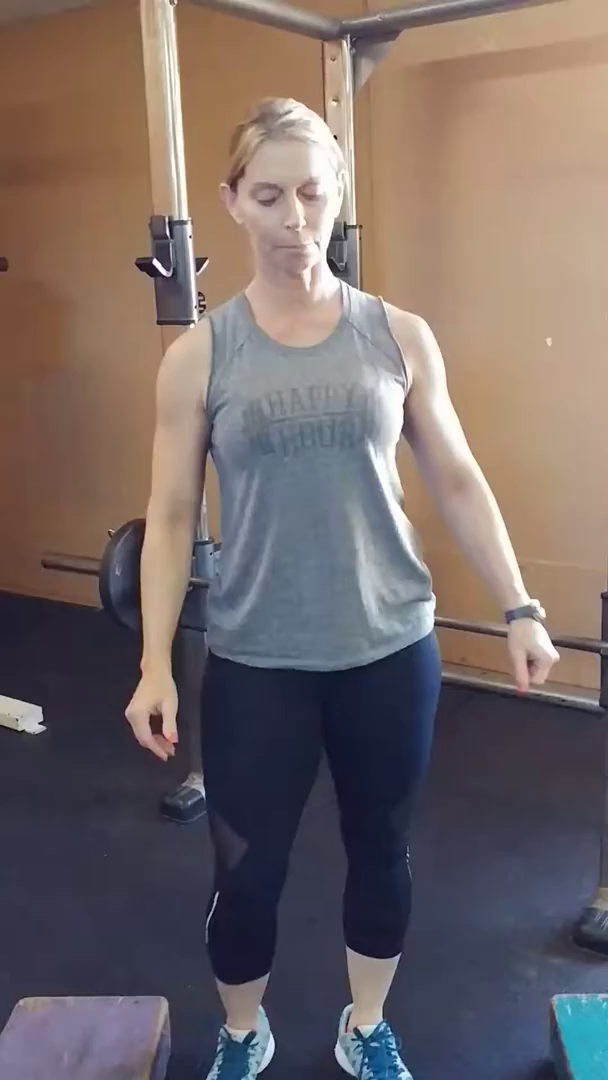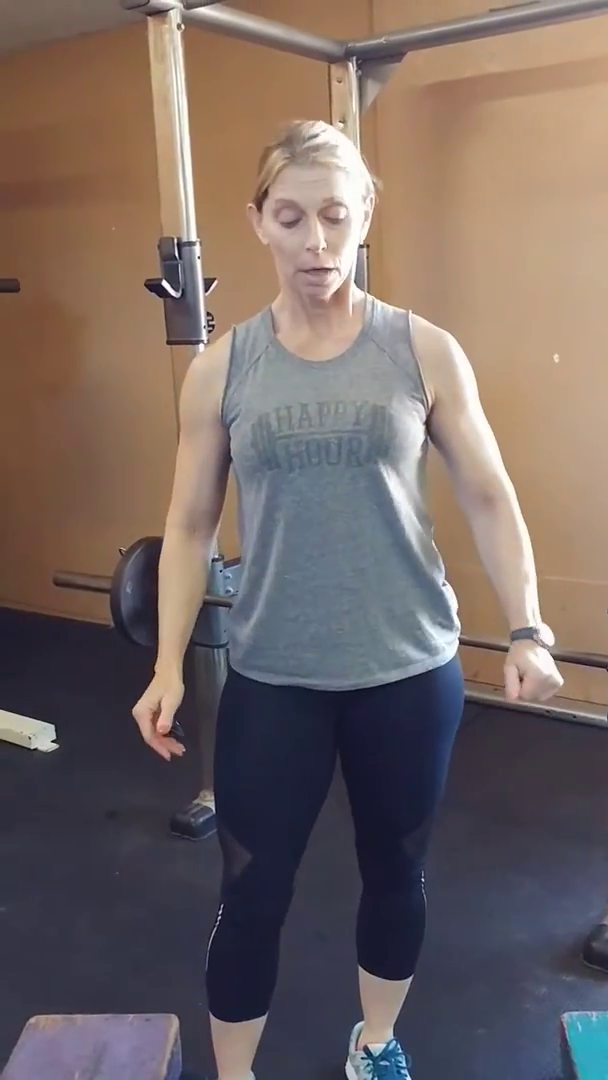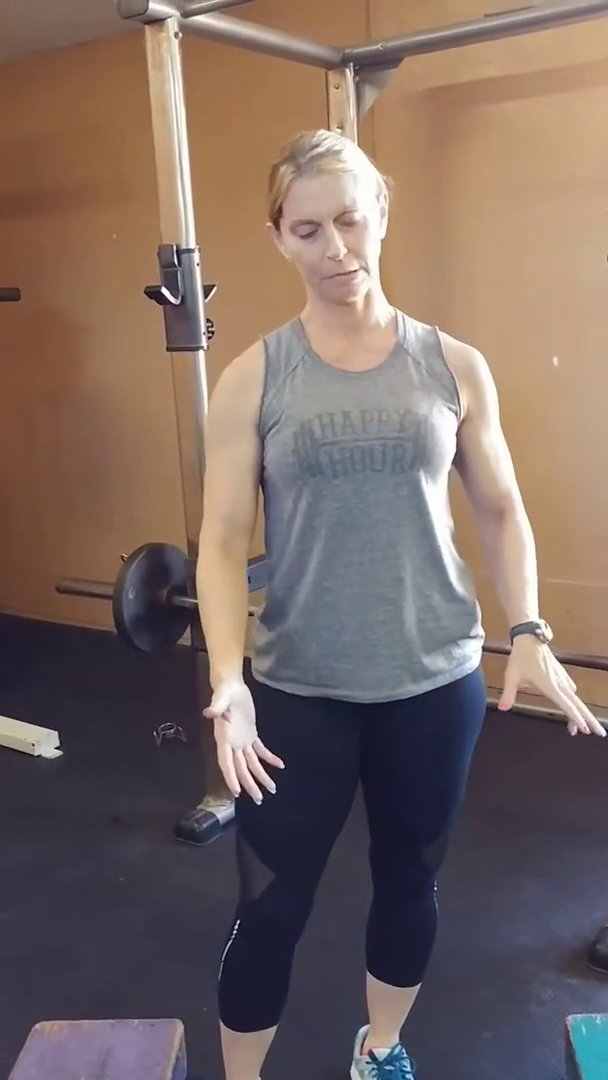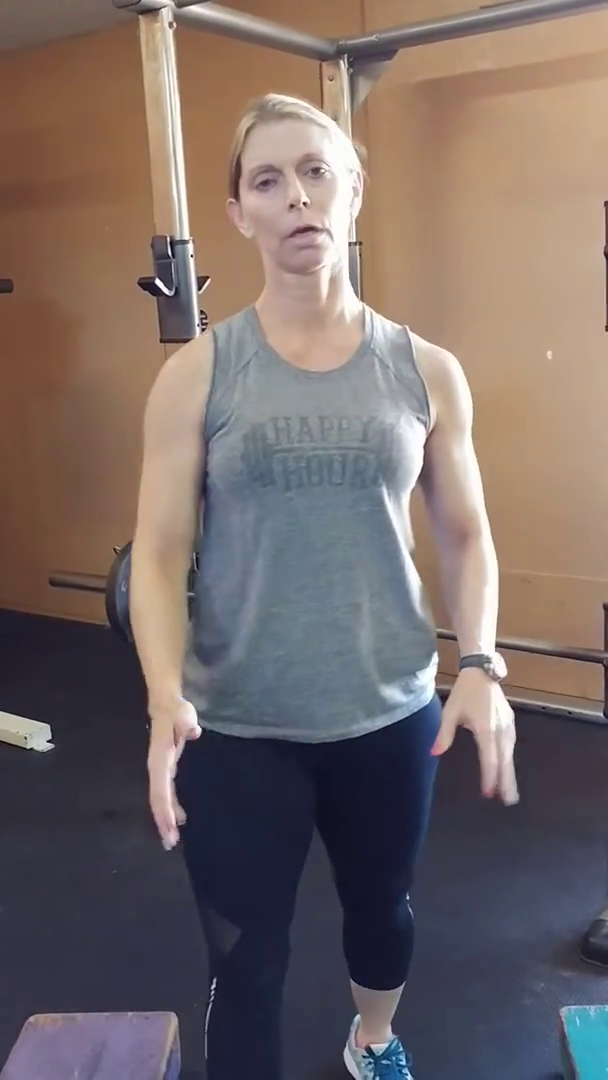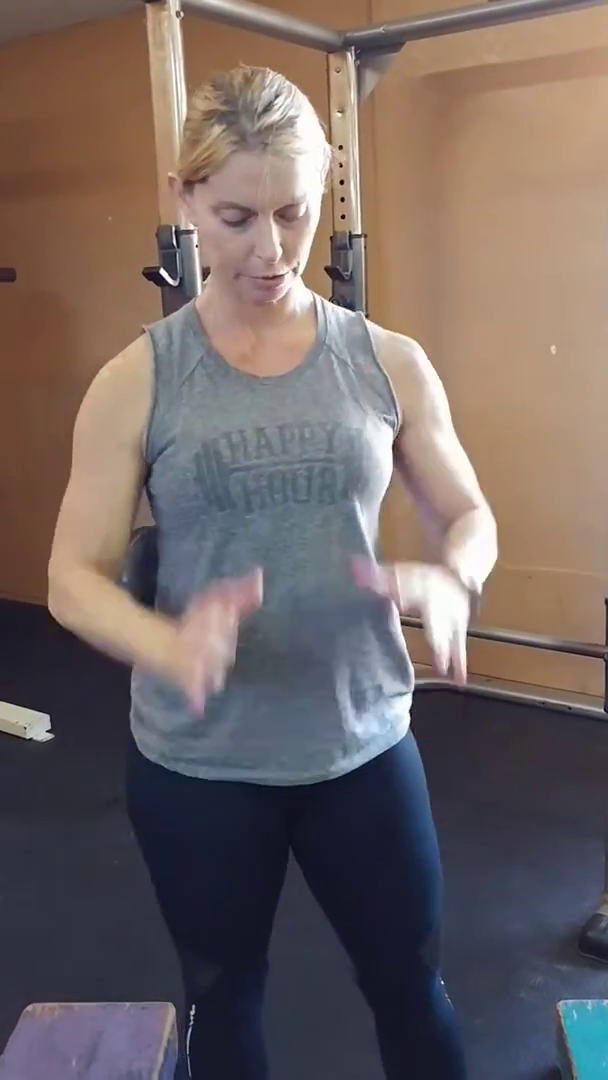
dt=1s
person 1, frame 1
left shoulder: (399, 337)
right shoulder: (198, 356)
left elbow: (458, 483)
right elbow: (170, 517)
left wrist: (519, 608)
right wrist: (155, 663)
left hip: (391, 648)
right hip: (256, 661)
left knee: (380, 848)
right knee: (247, 873)
person 1, frame 2
left shoulder: (425, 350)
right shoulder: (222, 367)
left elbow: (490, 499)
right elbow: (189, 524)
left wrist: (526, 628)
right wrist: (168, 665)
left hip: (409, 671)
right hip: (271, 679)
left knee: (395, 871)
right knee: (252, 893)
person 1, frame 3
left shoulder: (453, 366)
right shoulder: (253, 378)
left elbow: (501, 512)
right elbow: (222, 543)
left wrist: (528, 633)
right wrist: (226, 676)
left hip: (435, 680)
right hip: (298, 689)
left knee: (410, 882)
right knee: (269, 907)
person 1, frame 4
left shoulder: (427, 372)
right shoulder: (197, 374)
left elbow: (465, 534)
right elbow: (156, 556)
left wrist: (480, 667)
right wrist: (166, 699)
left hip: (390, 712)
right hip: (239, 726)
left knee: (383, 906)
right knee: (246, 964)
person 1, frame 5
left shoulder: (386, 364)
right shoulder: (137, 380)
left elbow: (471, 521)
right elbow: (74, 577)
left wrist: (448, 577)
right wrist: (164, 645)
left hip: (363, 747)
right hip: (198, 763)
left knee: (413, 994)
